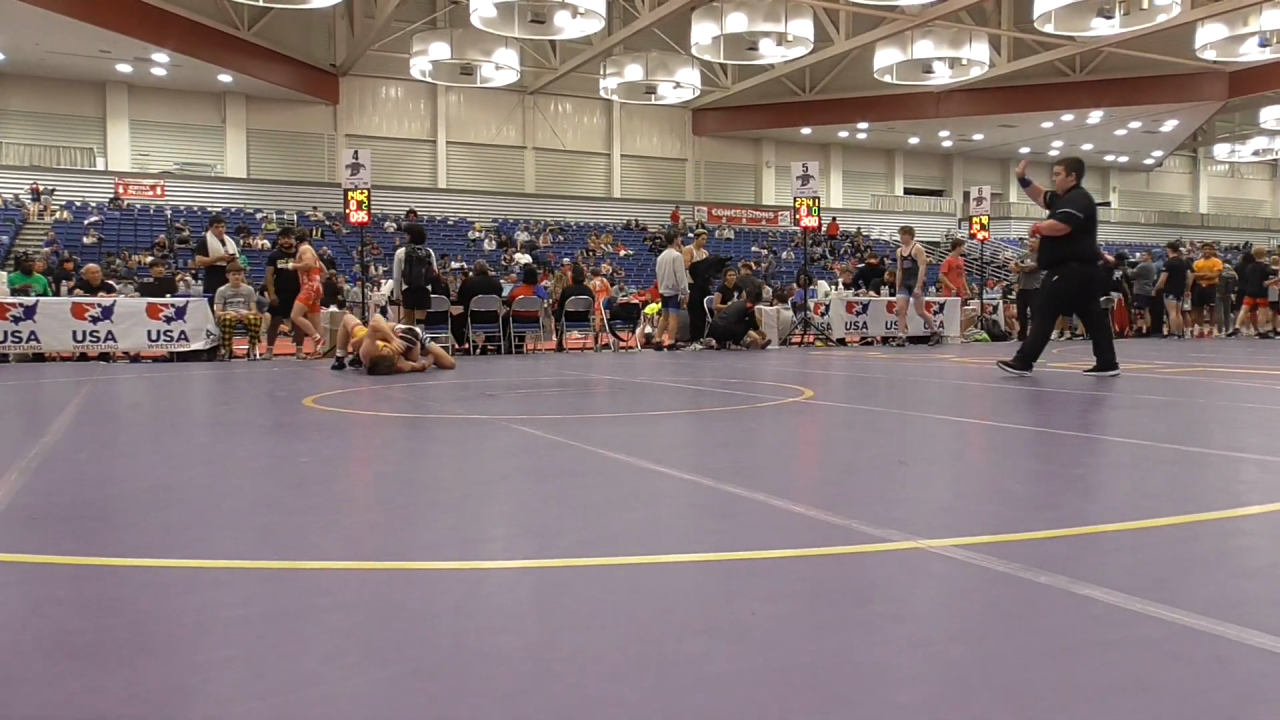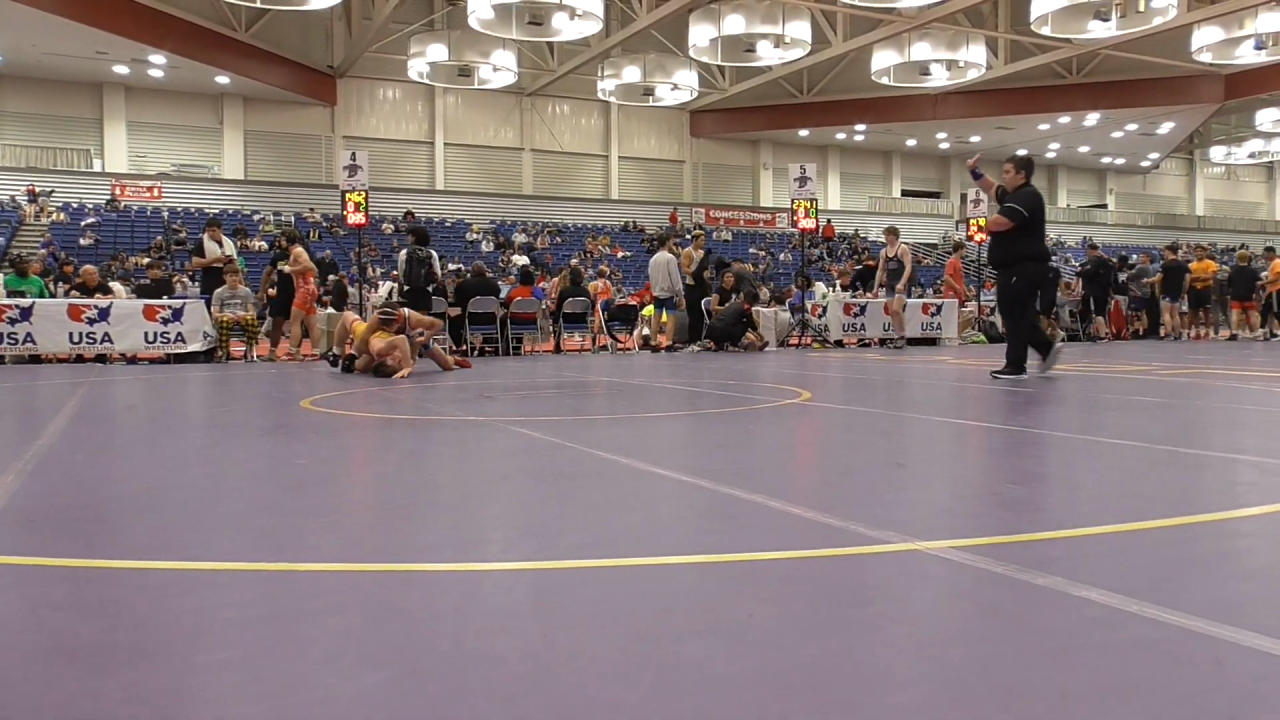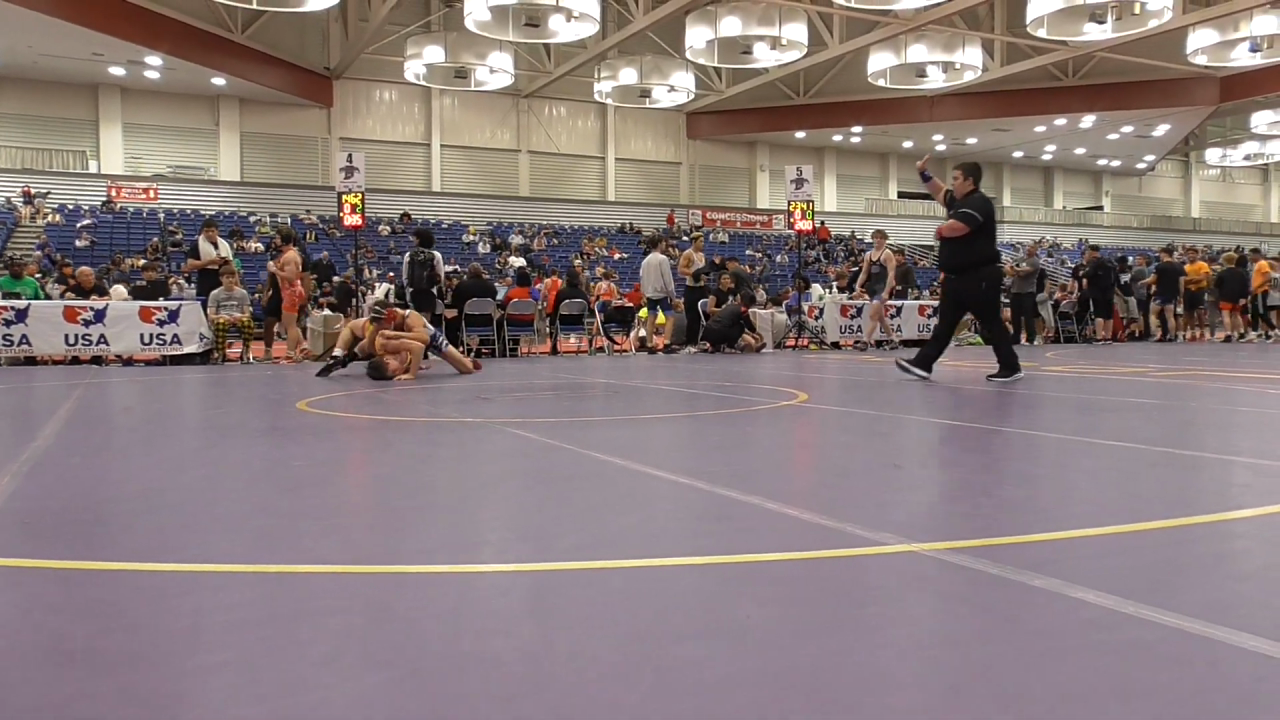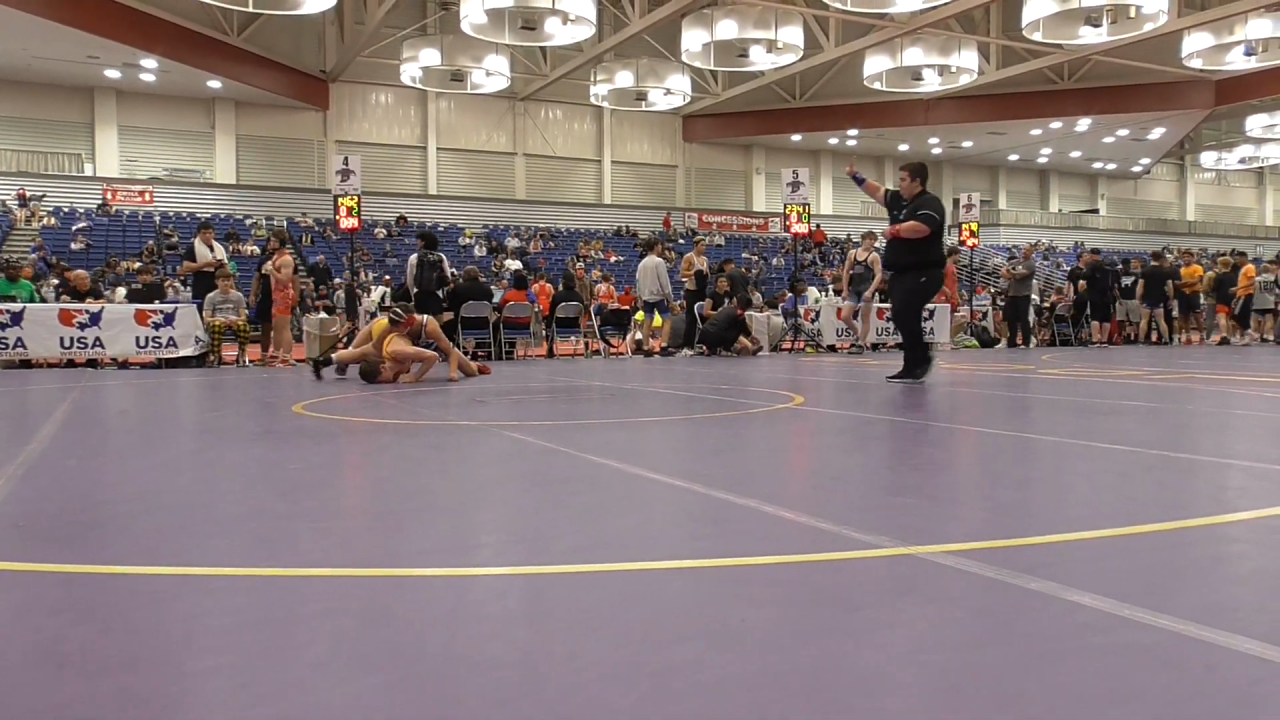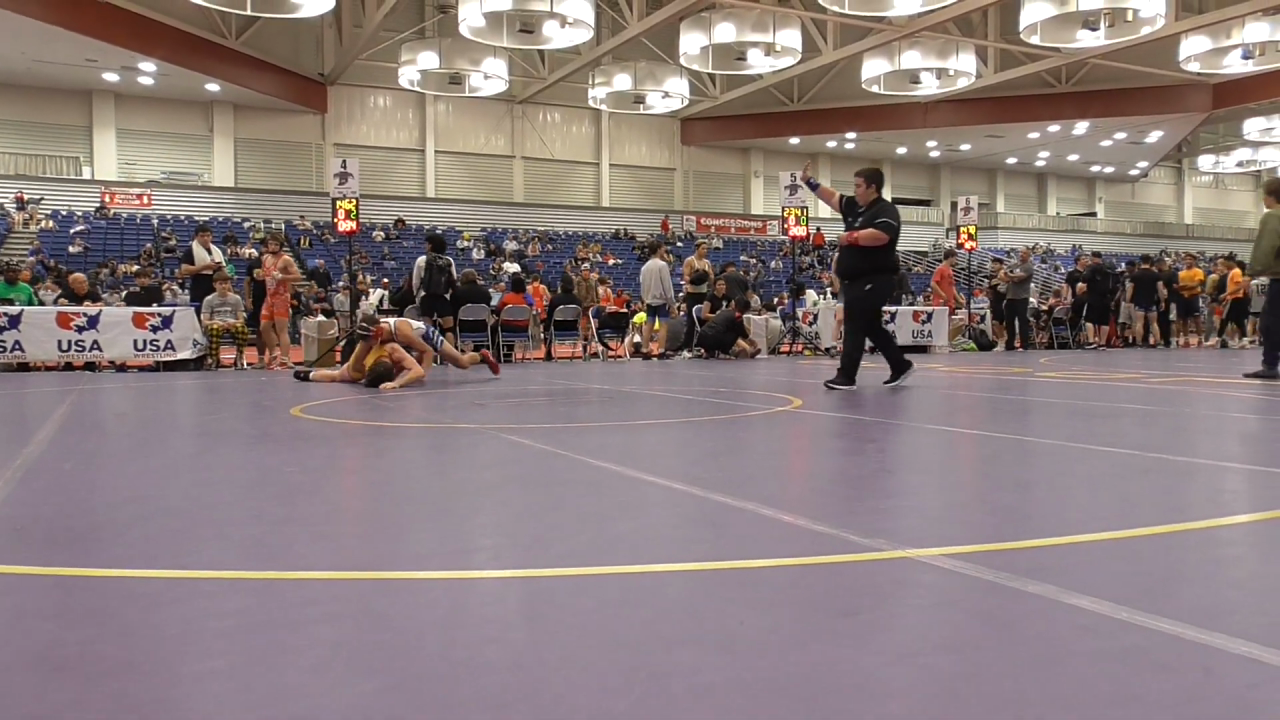
dt=0.3s
person 1, frame 1
left shoulder: (1077, 199)
right shoulder: (1066, 198)
left elbow: (1060, 226)
right elbow: (1040, 196)
left wrist: (1038, 229)
right wrist: (1023, 178)
left hip: (1071, 269)
right hip: (1079, 268)
left knee: (1043, 314)
right knee: (1092, 316)
left ankle: (1023, 362)
right ankle: (1107, 363)
person 1, frame 2
left shoulder: (1025, 197)
right shoulder: (1014, 194)
left elbow: (999, 222)
right elbow: (992, 188)
left wrist: (987, 225)
right wrist: (974, 171)
left hip: (1025, 268)
right hip: (1018, 268)
left knee: (1016, 317)
right knee: (1019, 316)
left ankle: (1016, 366)
right ankle: (1047, 347)
person 1, frame 3
left shoulder: (978, 202)
right shoulder: (958, 200)
left elbow: (955, 227)
right elbow: (938, 191)
left wrist: (940, 230)
right wrist: (924, 173)
left hip: (979, 275)
right hip: (956, 275)
left knee: (991, 321)
right knee: (946, 321)
left ankle: (1011, 367)
right ankle: (923, 363)
person 1, frame 4
left shoulder: (930, 203)
right shoulder: (899, 200)
left elbow: (921, 228)
right elbow: (876, 192)
left wrist: (893, 231)
right wrist: (855, 176)
left hip: (923, 274)
right hip: (902, 273)
left knee: (904, 315)
right knee: (902, 319)
left ankle: (920, 360)
right ankle: (911, 369)
person 1, frame 5
left shoulder: (886, 211)
right shoulder: (854, 206)
left elbow: (879, 236)
right elbow: (832, 197)
left wrist: (850, 237)
right wrist: (809, 181)
left hip: (875, 281)
right hip: (855, 280)
left knee: (854, 328)
right knee: (871, 327)
left ankle: (846, 377)
right ankle: (901, 366)
